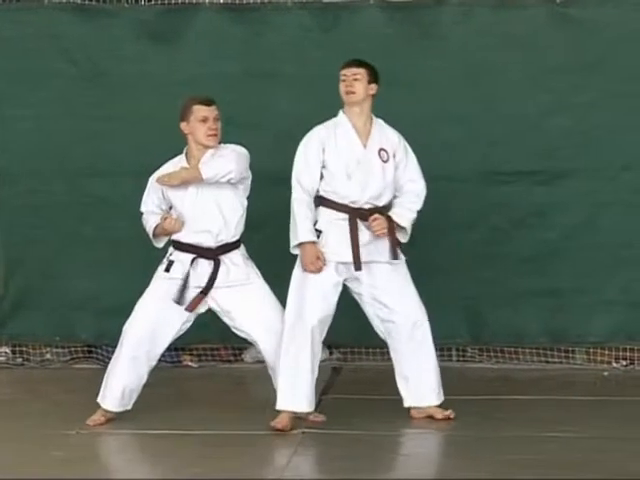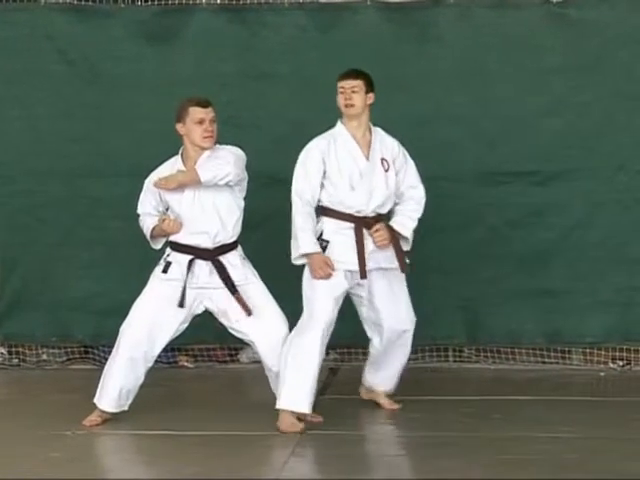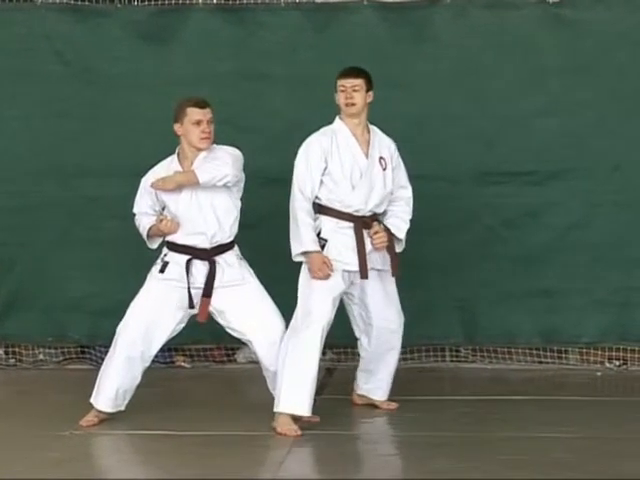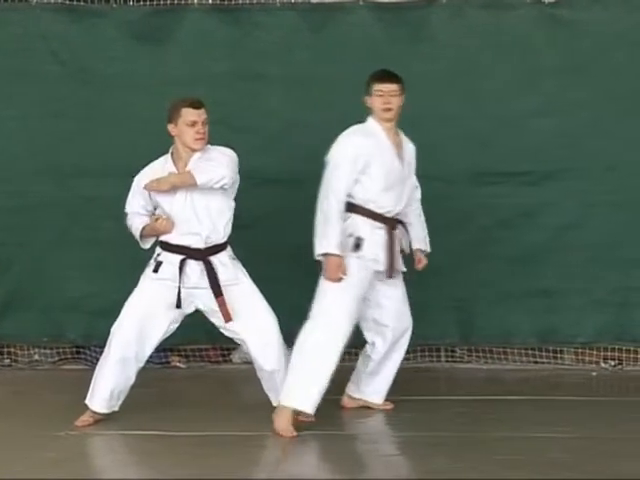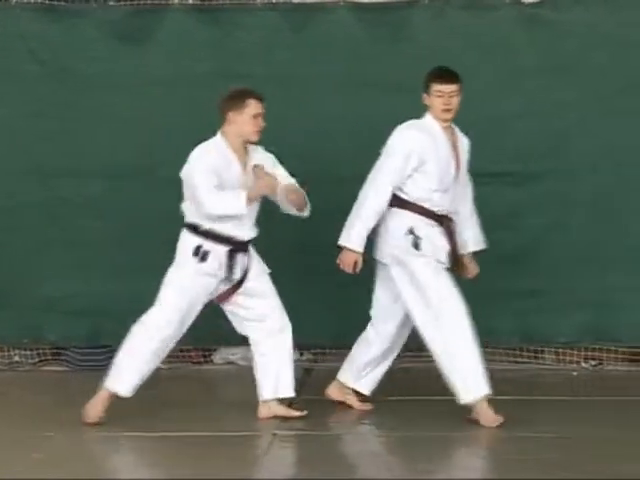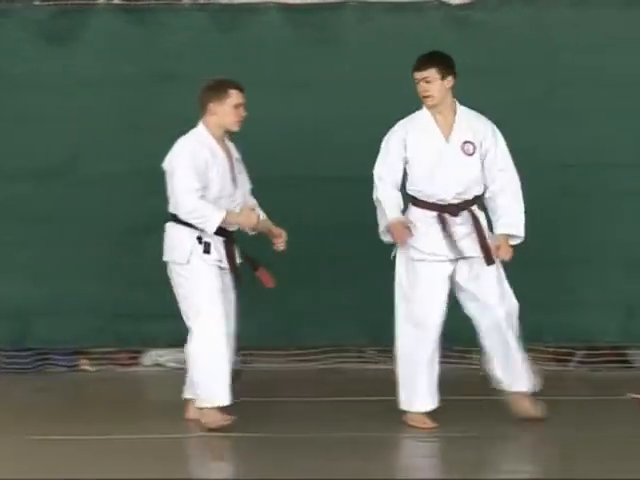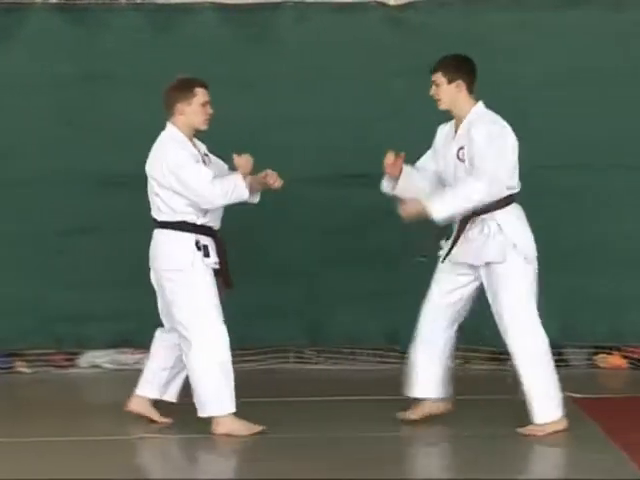
dt=0.4s
person 1, frame 1
left shoulder: (392, 139)
right shoulder: (320, 136)
left elbow: (413, 186)
right elbow: (301, 193)
left wrist: (394, 220)
right wrist: (305, 242)
left hip: (375, 241)
right hip: (328, 236)
left knee: (408, 317)
right knee: (306, 319)
left ankle: (423, 400)
right ankle: (291, 407)
person 1, frame 2
left shoulder: (391, 147)
right shoulder: (320, 148)
left elbow: (413, 194)
right elbow: (302, 203)
left wrist: (395, 229)
right wrist: (310, 252)
left hip: (379, 248)
right hip: (333, 245)
left knee: (397, 323)
right knee: (315, 323)
left ankle: (374, 385)
right ankle: (289, 408)
person 1, frame 3
left shoulder: (386, 145)
right shoulder: (320, 143)
left elbow: (401, 195)
right elbow: (301, 199)
left wrist: (390, 230)
right wrist: (309, 250)
left hip: (372, 246)
right hip: (332, 242)
left knee: (386, 323)
right knee: (311, 323)
left ankle: (369, 389)
right ankle: (287, 410)
person 1, frame 4
left shoulder: (406, 147)
right shoulder: (355, 140)
left elbow: (411, 201)
right elbow: (332, 197)
left wrist: (418, 245)
right wrist: (330, 251)
left hip: (387, 246)
right hip: (356, 241)
left knee: (395, 324)
right knee: (332, 323)
left ankle: (361, 393)
right ankle: (288, 406)
person 1, frame 5
left shoulder: (461, 142)
right shoulder: (410, 136)
left elbow: (462, 199)
right elbow: (376, 190)
left wrist: (467, 249)
right wrist: (353, 242)
left hip: (432, 239)
right hip: (408, 238)
left knee: (391, 320)
right knee: (447, 315)
left ankle: (345, 384)
right ankle: (477, 401)
person 1, frame 6
left shoulder: (480, 127)
right shoulder: (404, 130)
left elbow: (503, 181)
right elbow: (384, 182)
left wrist: (506, 233)
right wrist: (393, 219)
left hip: (468, 230)
right hip: (420, 235)
left knee: (498, 310)
right knee: (420, 323)
left ankle: (517, 386)
right ankle: (416, 404)
person 1, frame 7
left shoulder: (491, 130)
right shoulder: (448, 133)
left elbow: (485, 184)
right elbow: (431, 178)
left wrist: (426, 205)
right wrist: (399, 174)
left hip: (502, 236)
right hip: (467, 237)
left knee: (520, 327)
right knee: (435, 317)
left ankle: (551, 415)
right ankle: (432, 396)
person 2, frame 1
left shoulder: (236, 156)
right shoulder: (164, 174)
left elbow: (225, 167)
right elbow: (150, 215)
left wrist: (182, 176)
right wrist: (162, 227)
left hip: (231, 267)
right hip: (182, 267)
left knee: (275, 331)
right knee: (140, 333)
right ankle: (111, 404)
person 2, frame 2
left shoulder: (232, 156)
right shoulder: (160, 176)
left elbow: (223, 170)
right elbow: (147, 218)
left wrist: (177, 180)
right wrist: (160, 229)
left hip: (227, 267)
right hip: (179, 269)
left knee: (273, 331)
right knee: (137, 334)
right ankle: (107, 405)
person 2, frame 3
left shoulder: (229, 157)
right shoulder: (158, 174)
left elbow: (220, 171)
right elbow: (143, 217)
left wrist: (175, 181)
right wrist: (157, 229)
left hip: (225, 267)
right hip: (176, 268)
left knee: (270, 330)
right knee: (134, 333)
right ankle: (104, 405)
person 2, frame 4
left shoulder: (221, 157)
right shoulder: (151, 173)
left elbow: (218, 175)
right elbow: (135, 218)
left wrist: (169, 182)
right wrist: (152, 229)
left hip: (217, 267)
right hip: (168, 269)
left knee: (263, 328)
right knee: (127, 333)
right ankle: (99, 405)
person 2, frame 5
left shoulder: (261, 158)
right shoulder: (205, 157)
left elbow: (298, 201)
right elbow: (210, 202)
left wrist: (289, 193)
right wrist: (254, 192)
left hip: (240, 257)
right hip: (200, 254)
left knee: (273, 324)
right knee: (162, 322)
left ankle: (271, 401)
right ankle: (109, 392)
person 2, frame 6
left shoulder: (229, 150)
right shoulder: (188, 148)
left elbow: (241, 199)
right elbow: (188, 205)
left wrist: (268, 226)
right wrist: (233, 219)
left hip: (217, 246)
right hip: (191, 247)
left knee: (220, 327)
right knee: (210, 326)
left ankle: (199, 401)
right ankle: (210, 405)
person 2, frame 7
left shoulder: (191, 147)
right shoulder: (170, 152)
left elbow: (222, 185)
right elbow: (212, 194)
left wrist: (261, 180)
right wrist: (243, 174)
left hip: (189, 250)
right hip: (181, 250)
left knee: (178, 330)
right knee: (207, 334)
left ankle: (143, 398)
right ankle: (222, 417)
